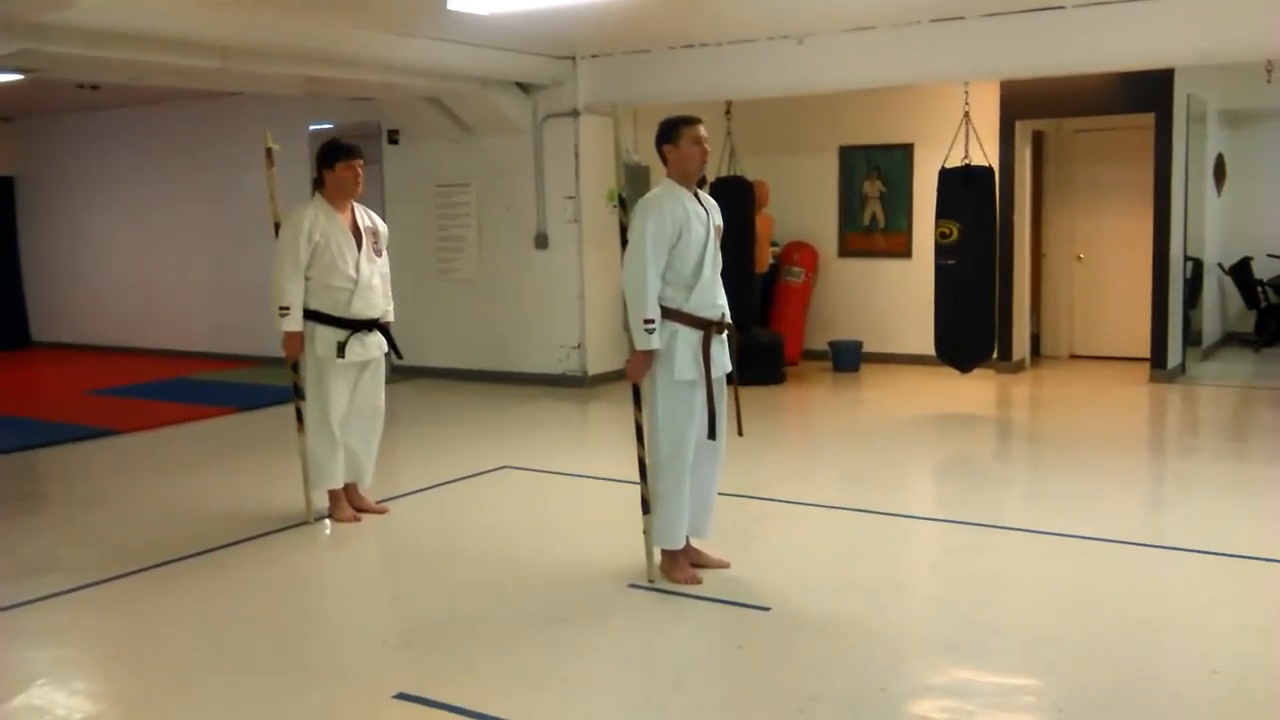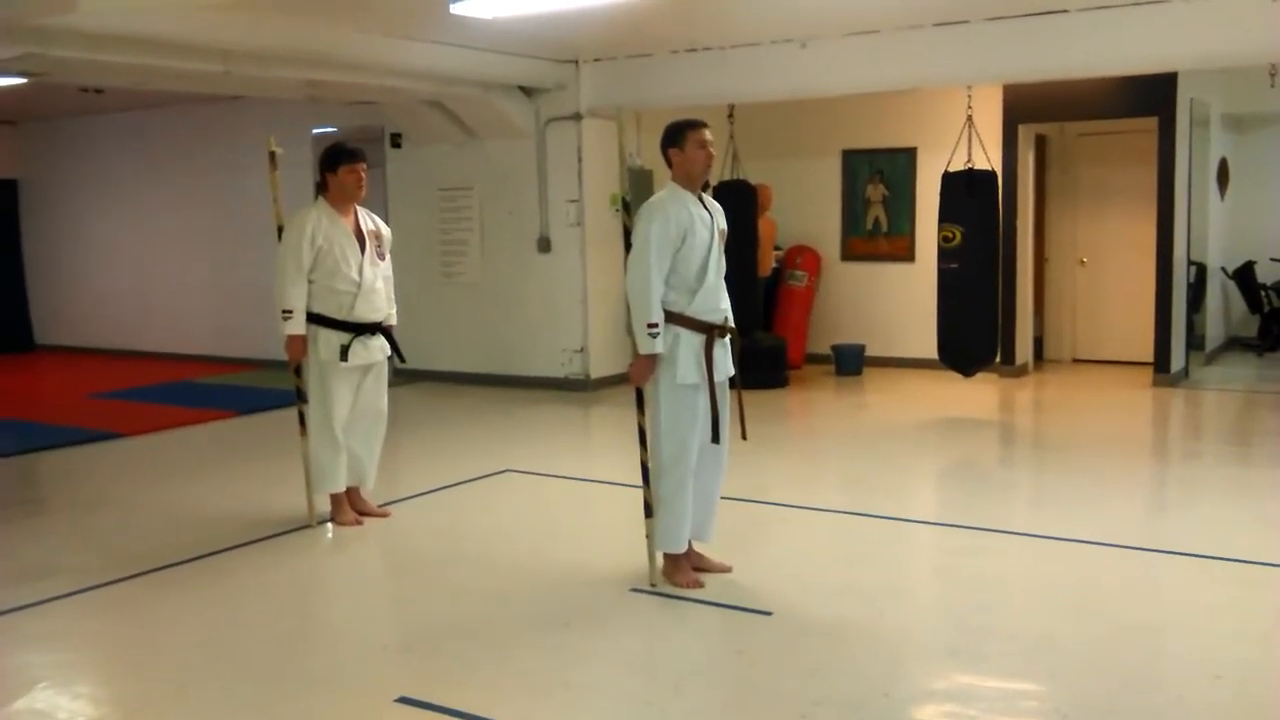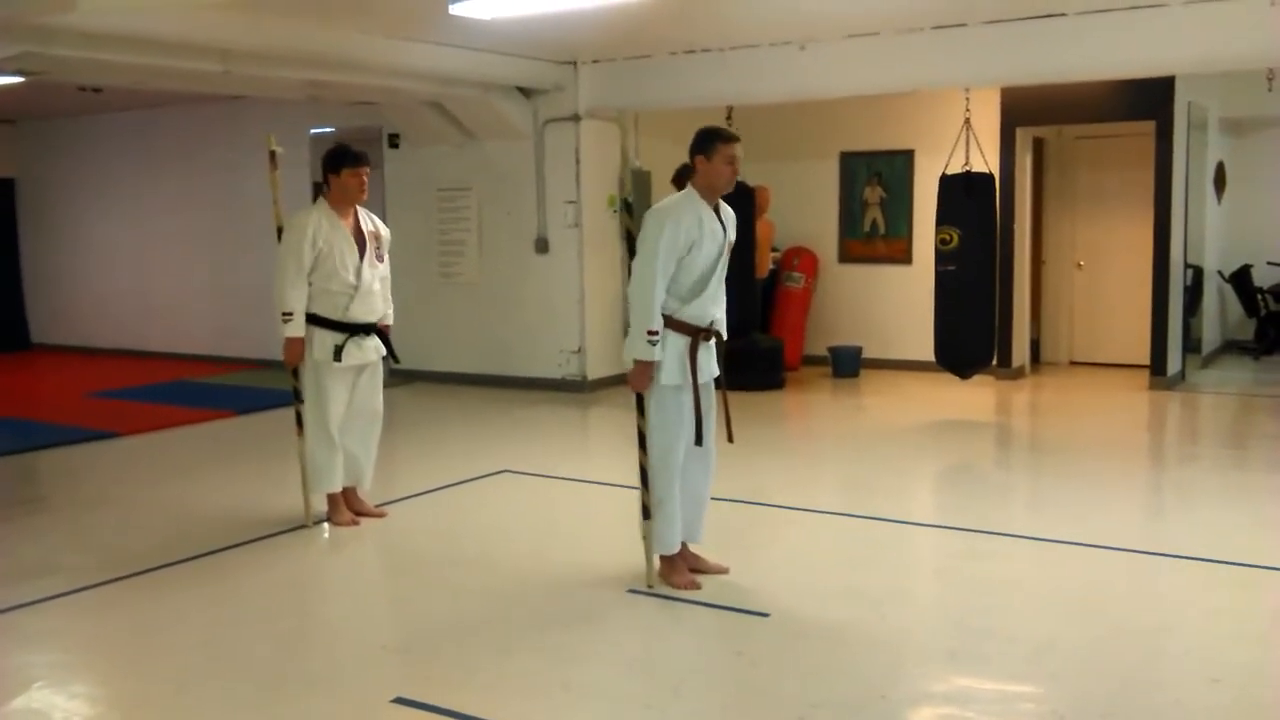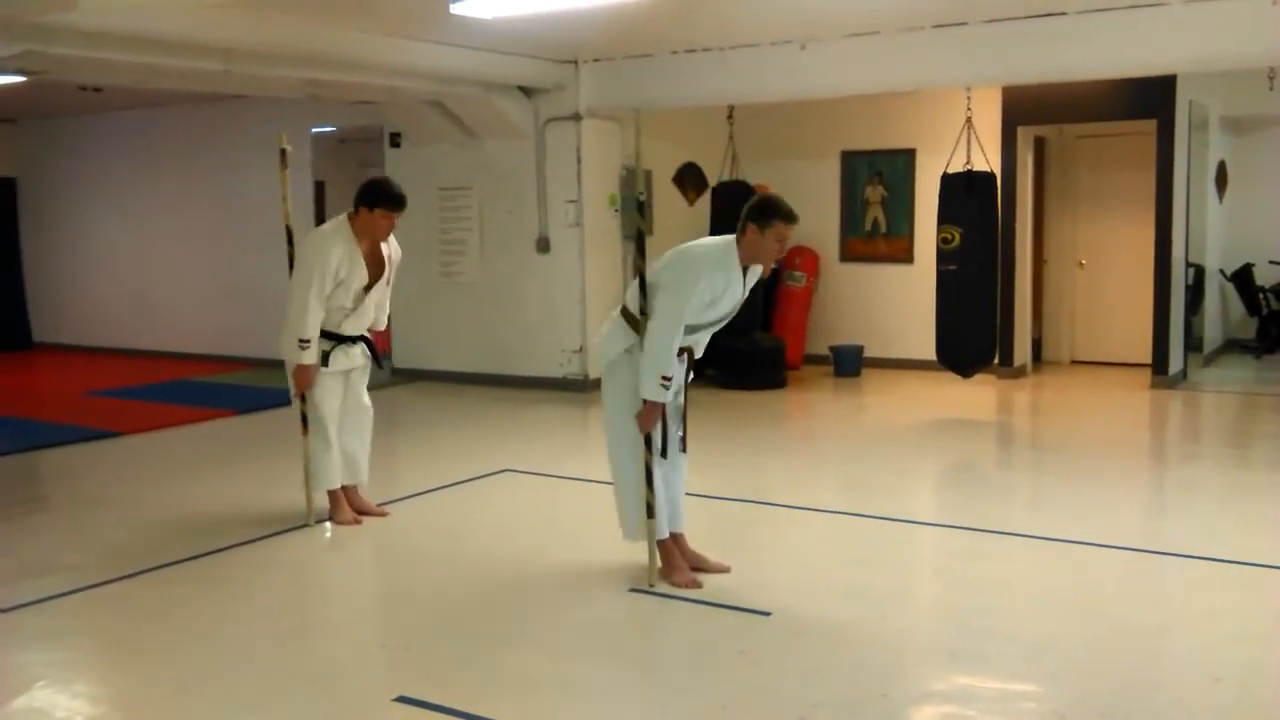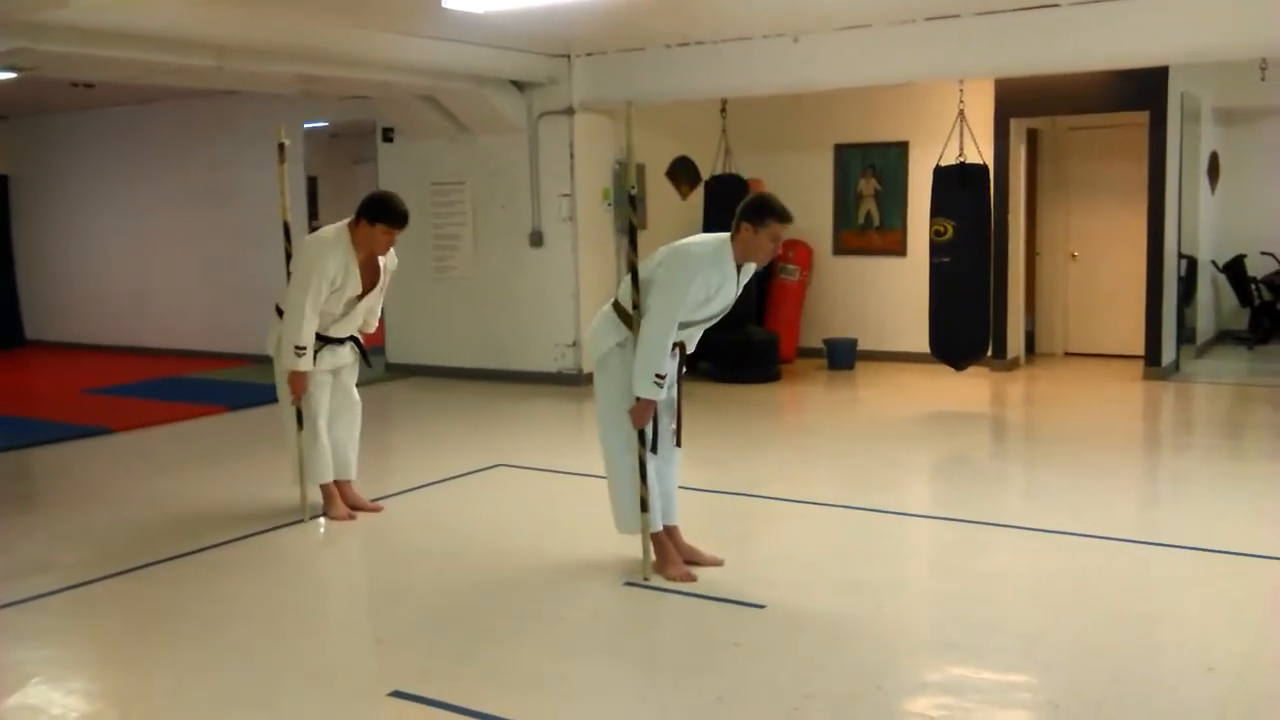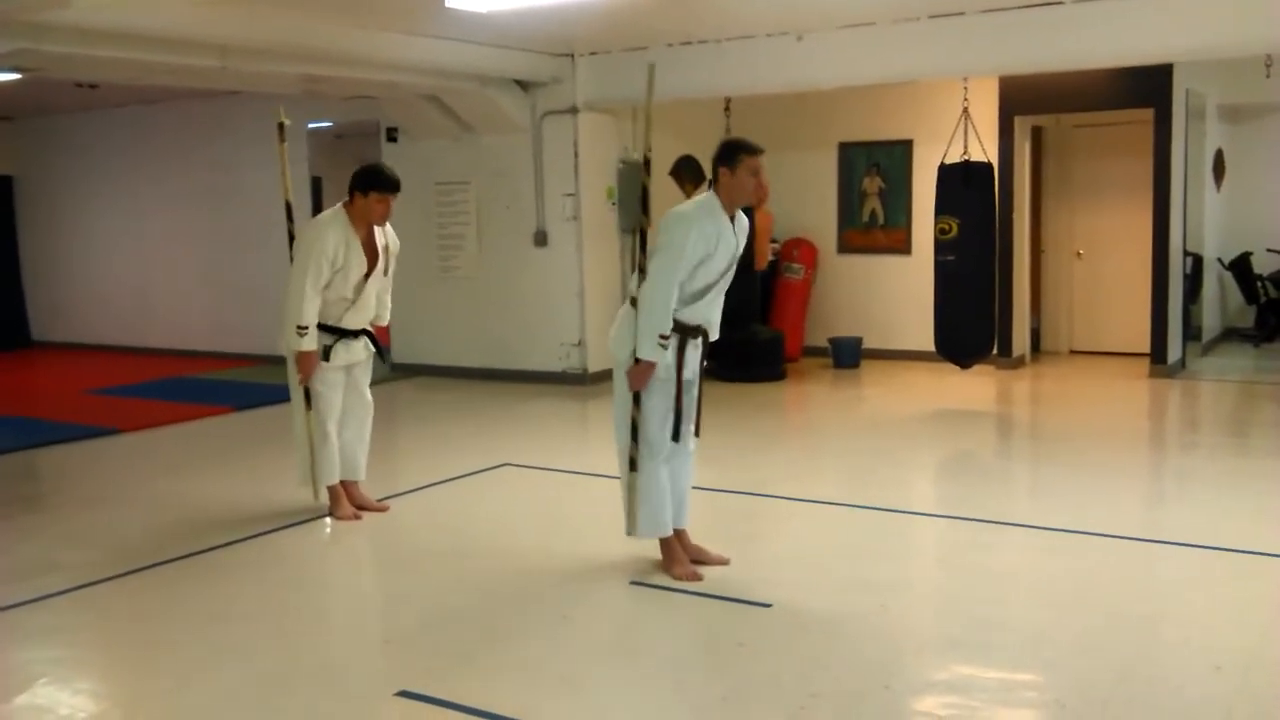
dt=0.4s
person 1, frame 1
left shoulder: (710, 206)
right shoulder: (657, 207)
right elbow: (641, 280)
right wrist: (643, 347)
left hip: (709, 341)
right hip: (675, 342)
left knee: (706, 446)
right knee: (674, 448)
left ankle: (687, 541)
right ankle: (670, 552)
person 1, frame 2
left shoulder: (714, 210)
right shoulder: (661, 211)
right elbow: (643, 284)
right wrist: (646, 351)
left hip: (712, 344)
right hip: (677, 345)
left knee: (709, 450)
right knee: (676, 452)
left ankle: (688, 546)
right ankle: (673, 556)
person 1, frame 3
left shoulder: (726, 217)
right shoulder: (671, 216)
right elbow: (645, 288)
left wrist: (714, 337)
right wrist: (644, 359)
left hip: (699, 347)
right hip: (662, 347)
left knee: (697, 452)
right knee: (664, 453)
left ankle: (683, 547)
right ankle: (668, 557)
person 1, frame 4
left shoulder: (752, 268)
right shoulder: (700, 264)
right elbow: (662, 333)
left wrist: (685, 364)
right wrist: (653, 399)
left hip: (671, 351)
right hip: (632, 347)
left knee: (670, 447)
right knee: (639, 448)
left ankle: (679, 545)
right ankle: (668, 555)
person 1, frame 5
left shoulder: (744, 263)
right shoulder: (695, 262)
right elbow: (656, 330)
left wrist: (678, 357)
right wrist: (646, 397)
left hip: (663, 343)
right hip: (624, 340)
left knee: (664, 443)
right knee: (632, 443)
left ankle: (673, 538)
right ankle: (662, 549)
person 1, frame 6
left shoulder: (739, 224)
right shoulder: (689, 223)
right elbow: (658, 292)
left wrist: (698, 339)
right wrist: (646, 360)
left hip: (684, 340)
right hip: (648, 339)
left knee: (679, 440)
right knee: (649, 441)
left ankle: (680, 537)
right ankle: (668, 547)
person 2, frame 1
left shoulder: (372, 222)
right shoulder: (305, 220)
right elbow: (289, 277)
left wrist: (386, 320)
right wrist: (291, 329)
left hip: (368, 335)
right hip: (327, 335)
left knee: (366, 413)
right knee: (327, 415)
left ankle: (354, 489)
right ankle: (336, 497)
person 2, frame 2
left shoulder: (376, 226)
right shoulder: (308, 224)
right elbow: (292, 280)
left wrist: (389, 323)
right wrist: (295, 333)
left hip: (371, 339)
right hip: (330, 339)
left knee: (369, 417)
right knee: (330, 418)
left ankle: (357, 492)
right ankle: (338, 500)
person 2, frame 3
left shoulder: (375, 226)
right shoulder: (308, 224)
right elbow: (291, 281)
left wrist: (385, 322)
right wrist: (293, 335)
left hip: (366, 339)
right hip: (325, 339)
left knee: (366, 416)
right knee: (326, 419)
left ankle: (353, 493)
right ankle: (335, 501)
person 2, frame 4
left shoulder: (388, 247)
right shoulder: (326, 245)
right elbow: (306, 304)
left wrist: (375, 330)
right wrist: (304, 361)
left hip: (354, 344)
right hip: (316, 343)
left knee: (356, 414)
right knee: (322, 418)
left ankle: (353, 492)
right ankle: (336, 499)
person 2, frame 5
left shoulder: (385, 256)
right shoulder: (323, 251)
right elbow: (302, 312)
left wrist: (365, 331)
right wrist: (300, 367)
left hip: (342, 342)
right hip: (304, 342)
left knee: (346, 411)
right knee: (313, 414)
left ankle: (345, 487)
right ankle: (330, 494)
person 2, frame 6
left shoulder: (385, 236)
right shoulder: (323, 233)
right elbow: (304, 293)
left wrist: (378, 323)
right wrist: (304, 348)
left hip: (356, 339)
right hip: (320, 339)
left knee: (358, 410)
right knee: (324, 414)
left ankle: (353, 488)
right ankle: (335, 496)
